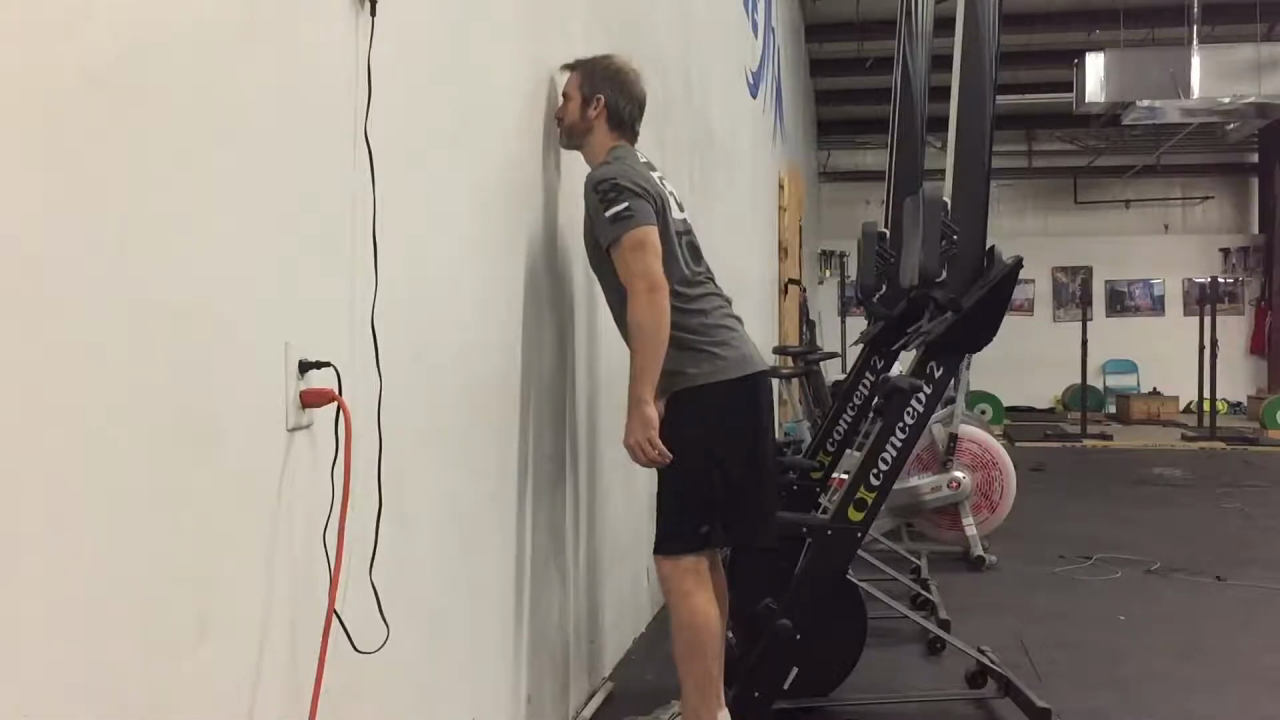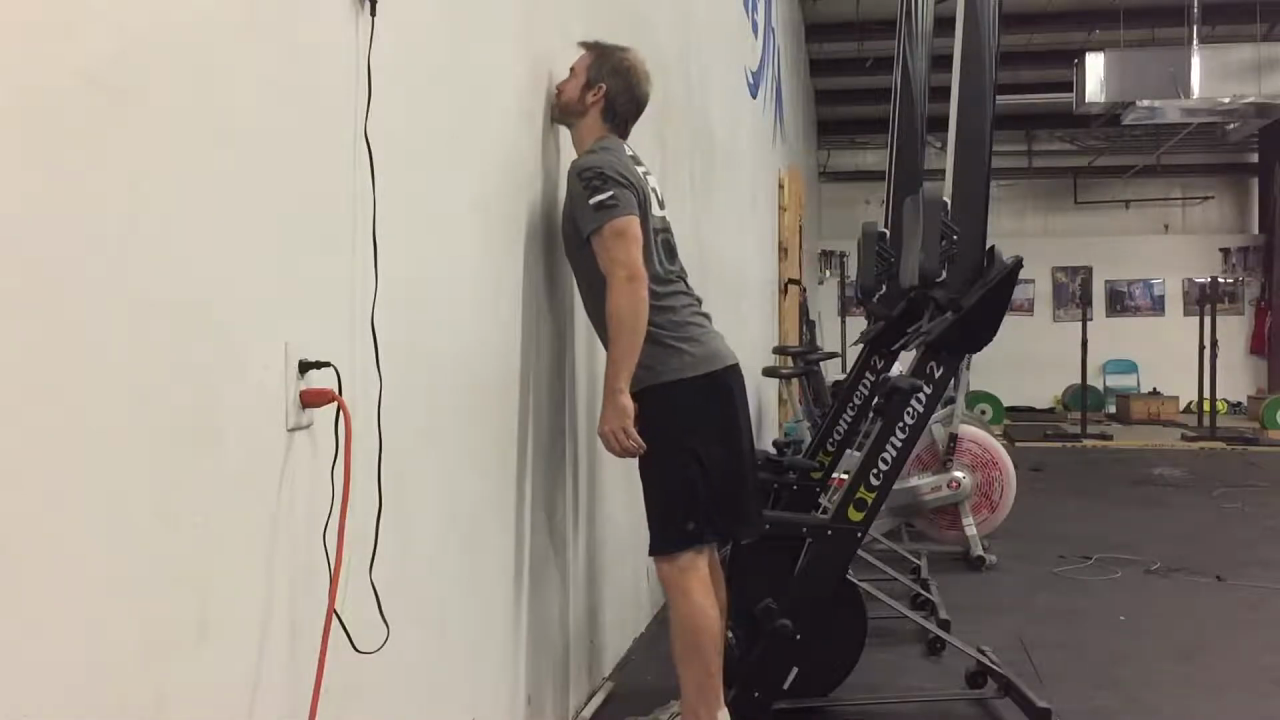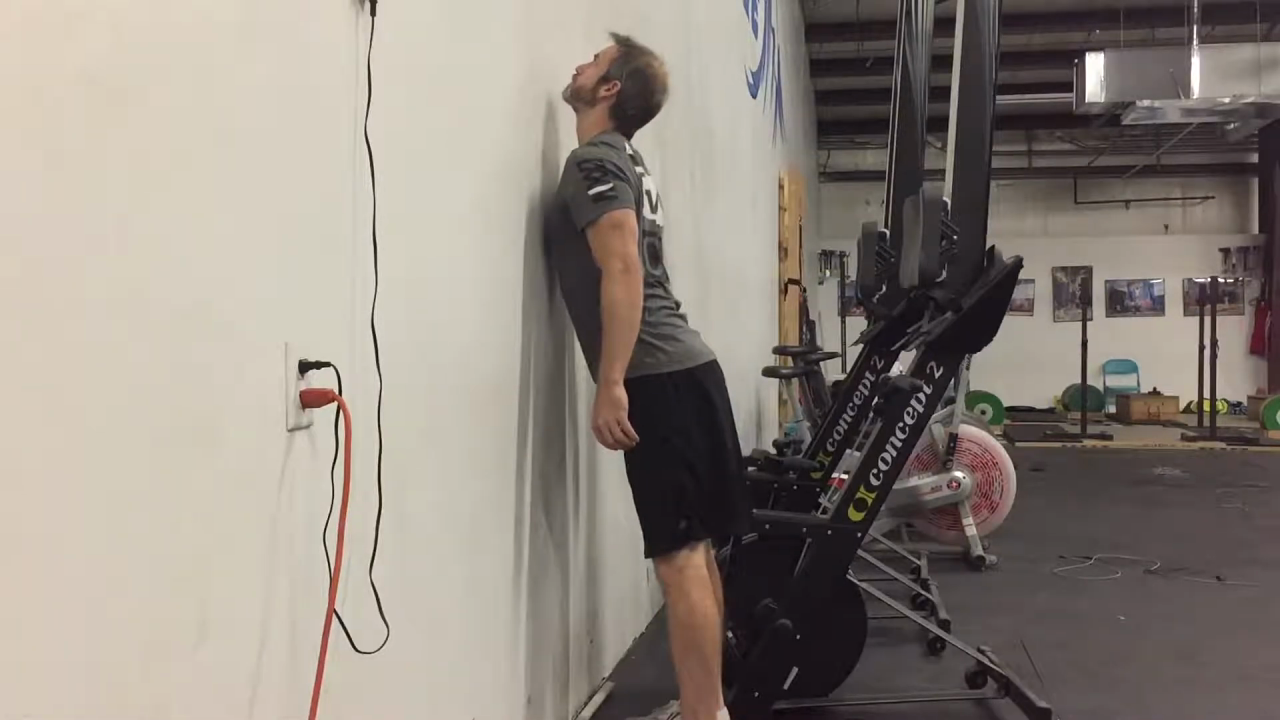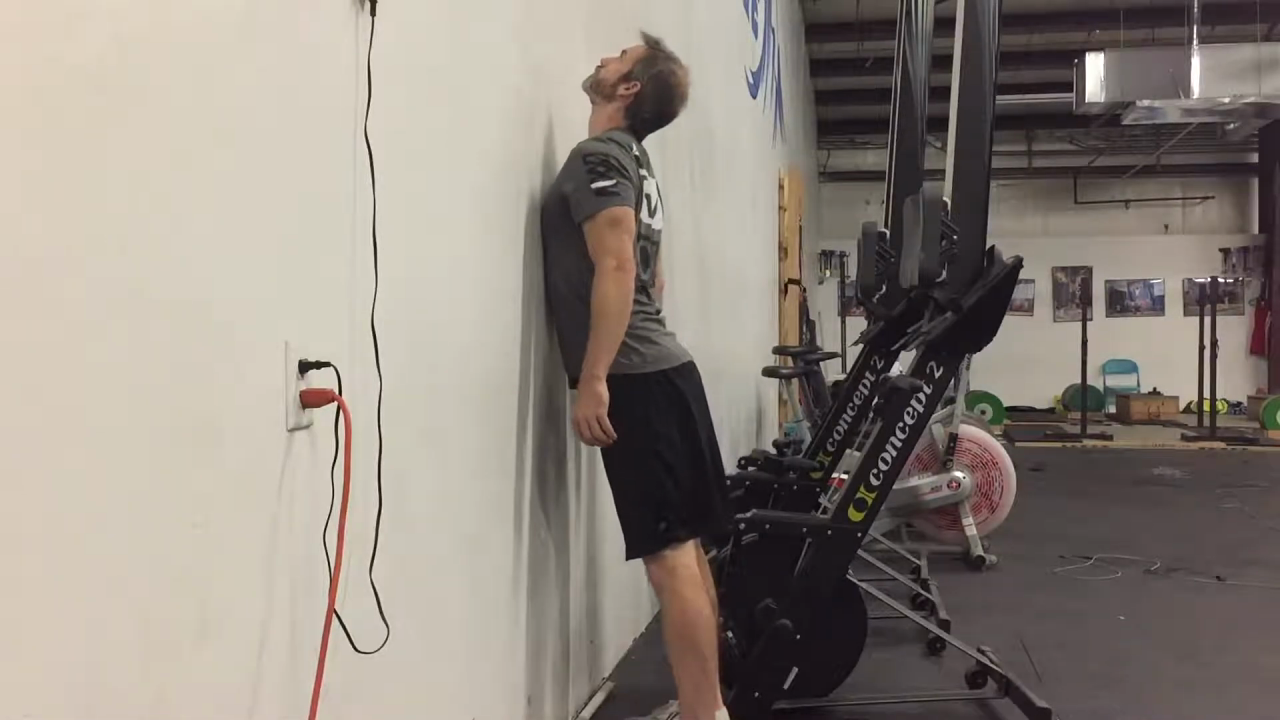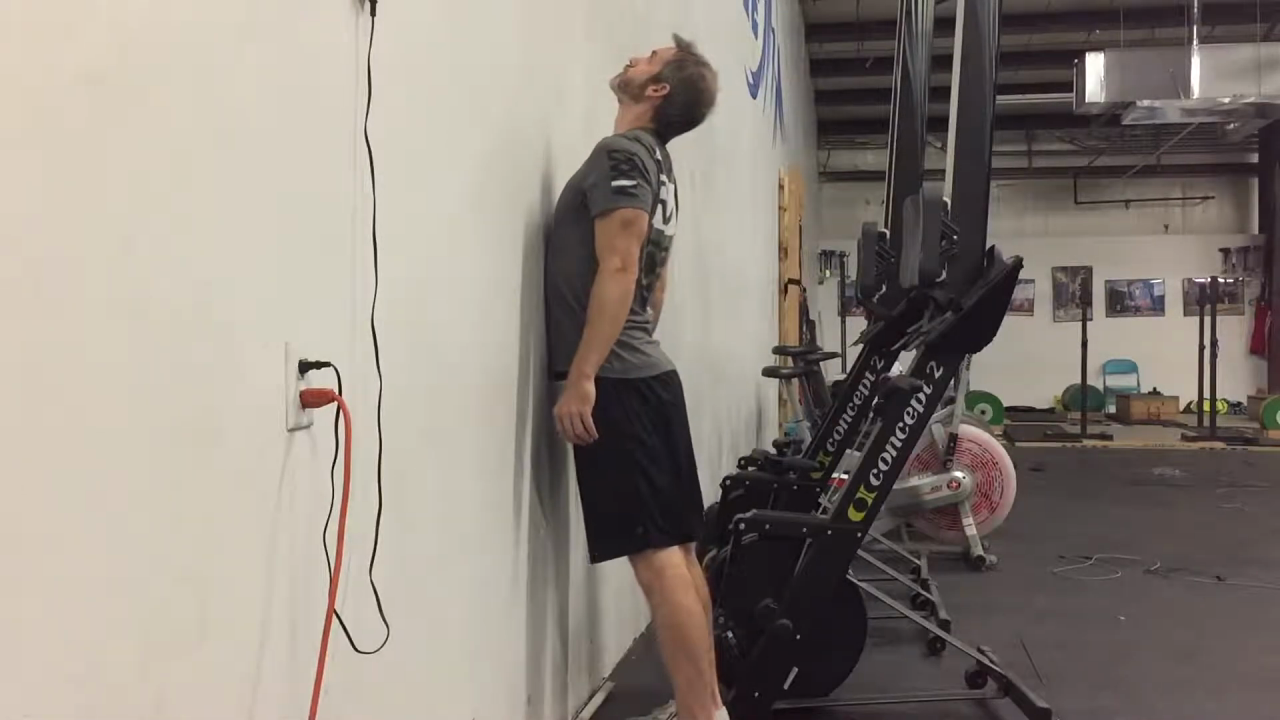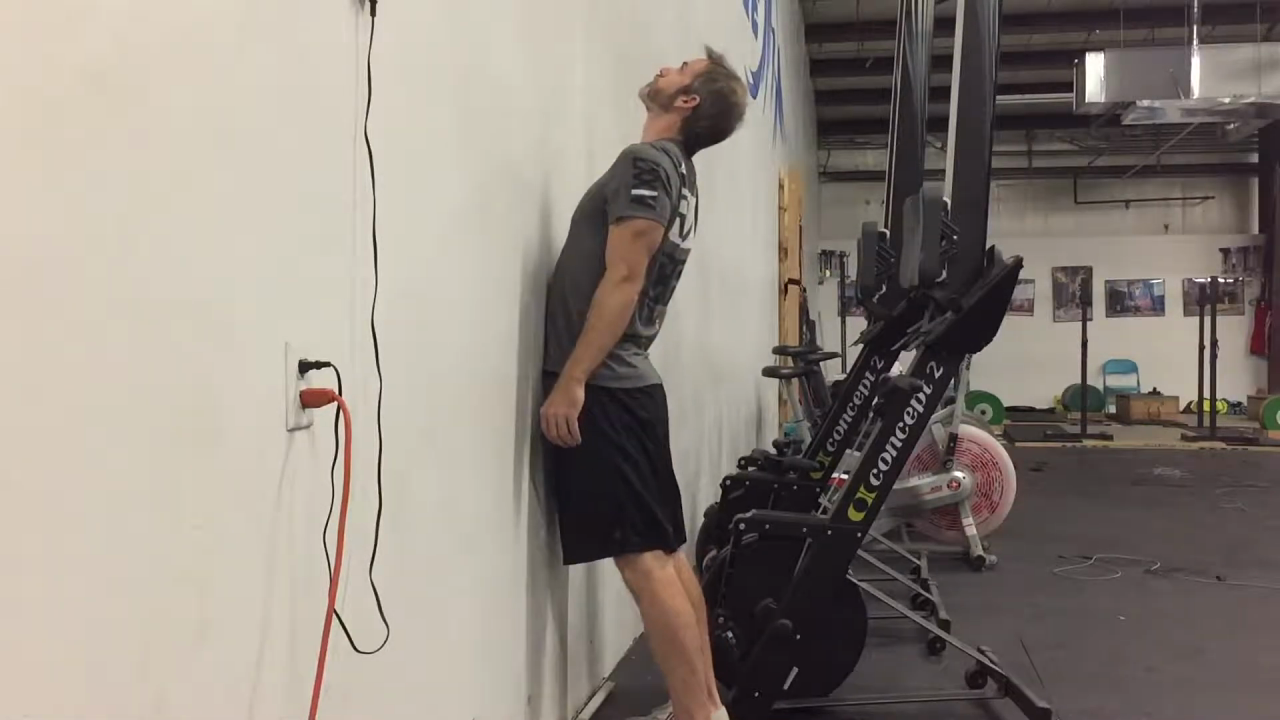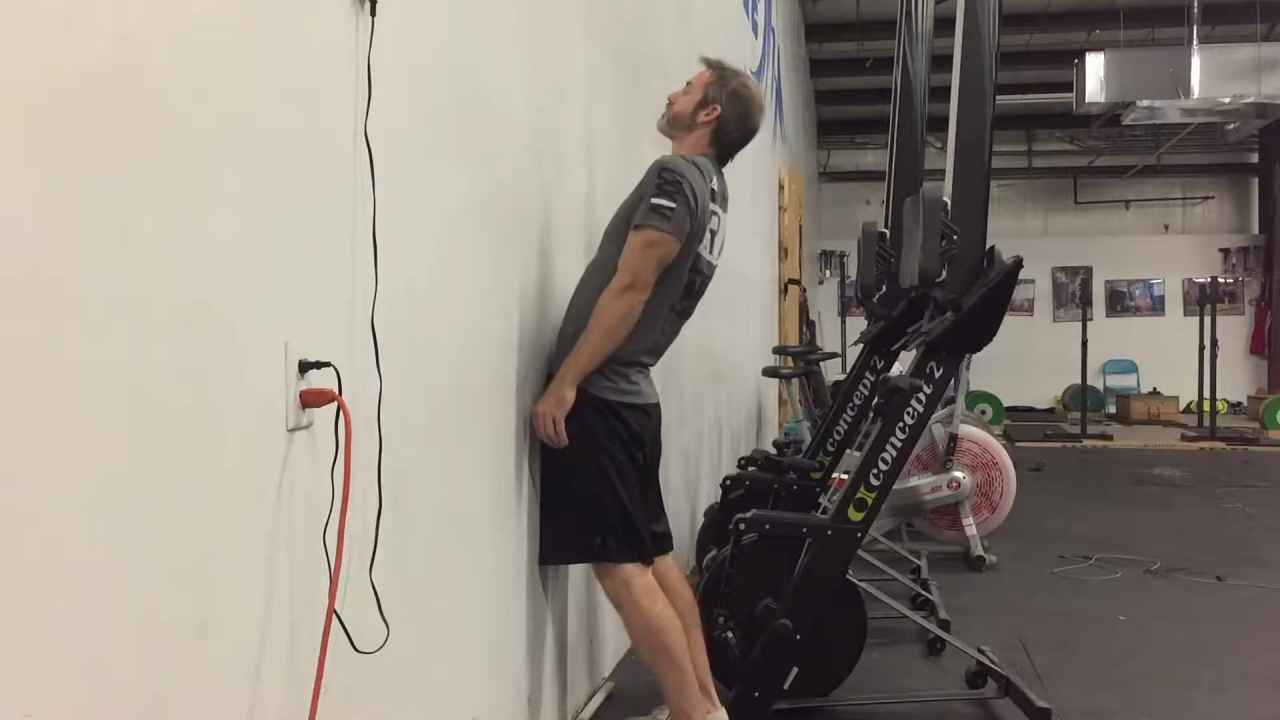
dt=0.7s
person 1, frame 1
left shoulder: (612, 181)
right shoulder: (638, 173)
left elbow: (650, 290)
left wrist: (640, 406)
right wrist: (658, 396)
left hip: (709, 386)
right hip: (730, 374)
left knee: (681, 563)
right knee: (702, 554)
person 1, frame 2
left shoulder: (596, 170)
right shoulder: (624, 165)
left elbow: (629, 281)
left wrist: (615, 394)
right wrist: (632, 387)
left hip: (679, 382)
right hip: (703, 370)
left knee: (681, 558)
right knee: (698, 552)
person 1, frame 3
left shoulder: (594, 162)
right shoulder: (624, 162)
left elbow: (623, 272)
left wrist: (611, 387)
left hip: (658, 379)
right hip: (684, 367)
left knee: (678, 555)
right knee: (694, 548)
person 1, frame 4
left shoulder: (598, 157)
right shoulder: (630, 161)
left elbow: (615, 269)
left wrist: (593, 380)
left hip: (636, 380)
right hip: (662, 369)
left knee: (668, 552)
right knee: (684, 546)
person 1, frame 5
left shoulder: (621, 154)
right shoulder: (653, 163)
left elbow: (617, 270)
left wrist: (581, 378)
left hip: (615, 383)
right hip: (644, 375)
left knee: (656, 554)
right knee: (673, 548)
person 1, frame 6
left shoulder: (646, 162)
right shoulder: (678, 174)
left elbow: (622, 280)
left wrist: (571, 380)
left hip: (600, 388)
right hip: (631, 383)
left knee: (642, 557)
right knee: (663, 551)
person 1, frame 7
left shoulder: (675, 175)
right shoulder: (712, 189)
left elbow: (630, 288)
left wrist: (563, 382)
left hip: (598, 396)
right hip: (630, 394)
left knee: (620, 566)
right knee: (651, 556)
